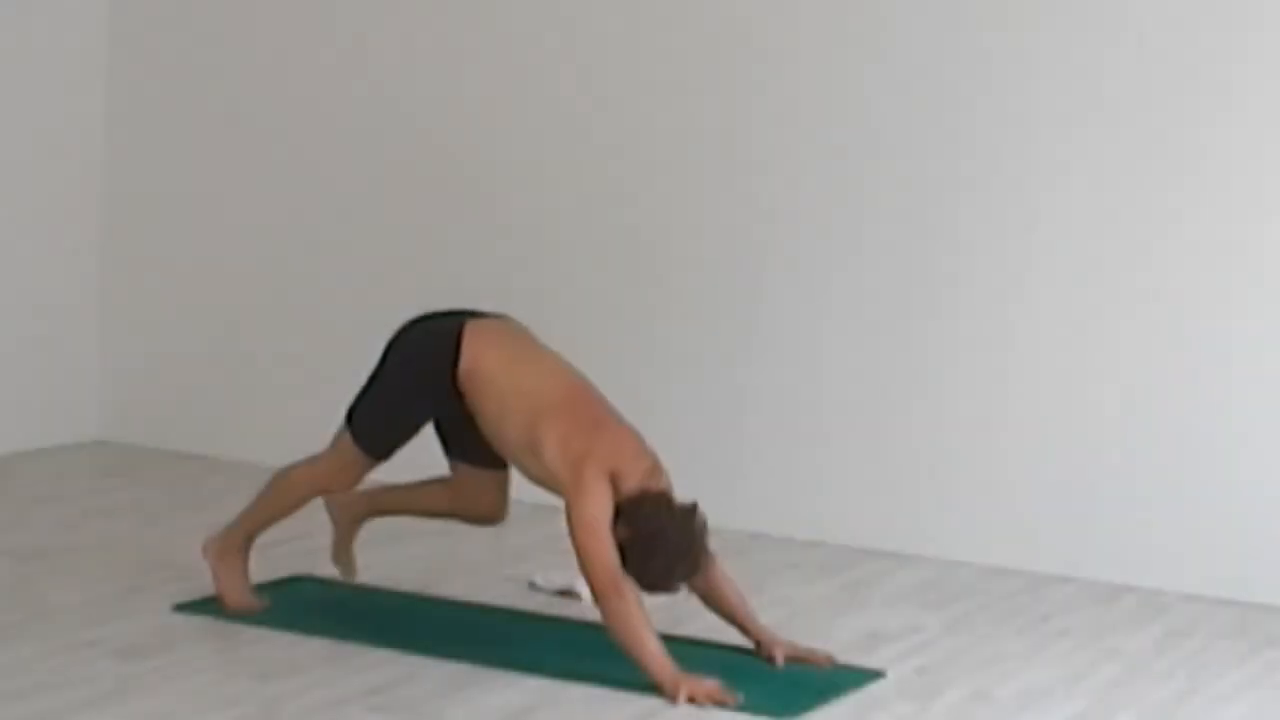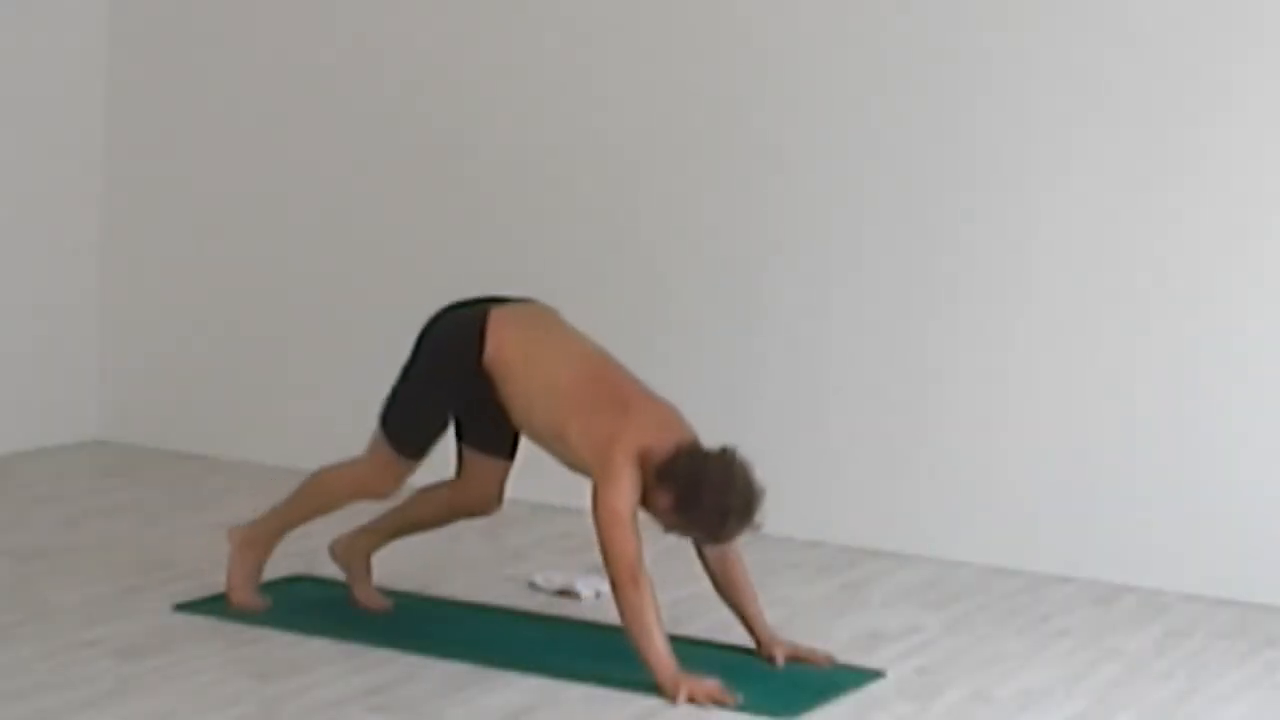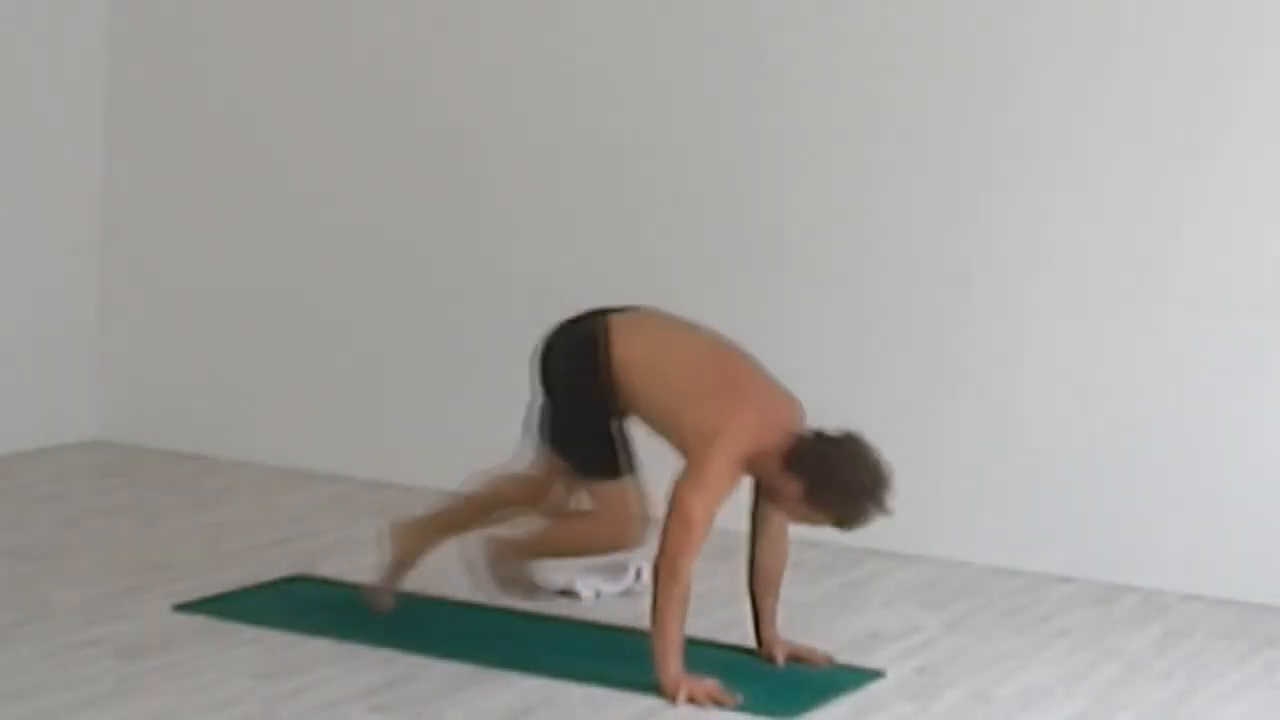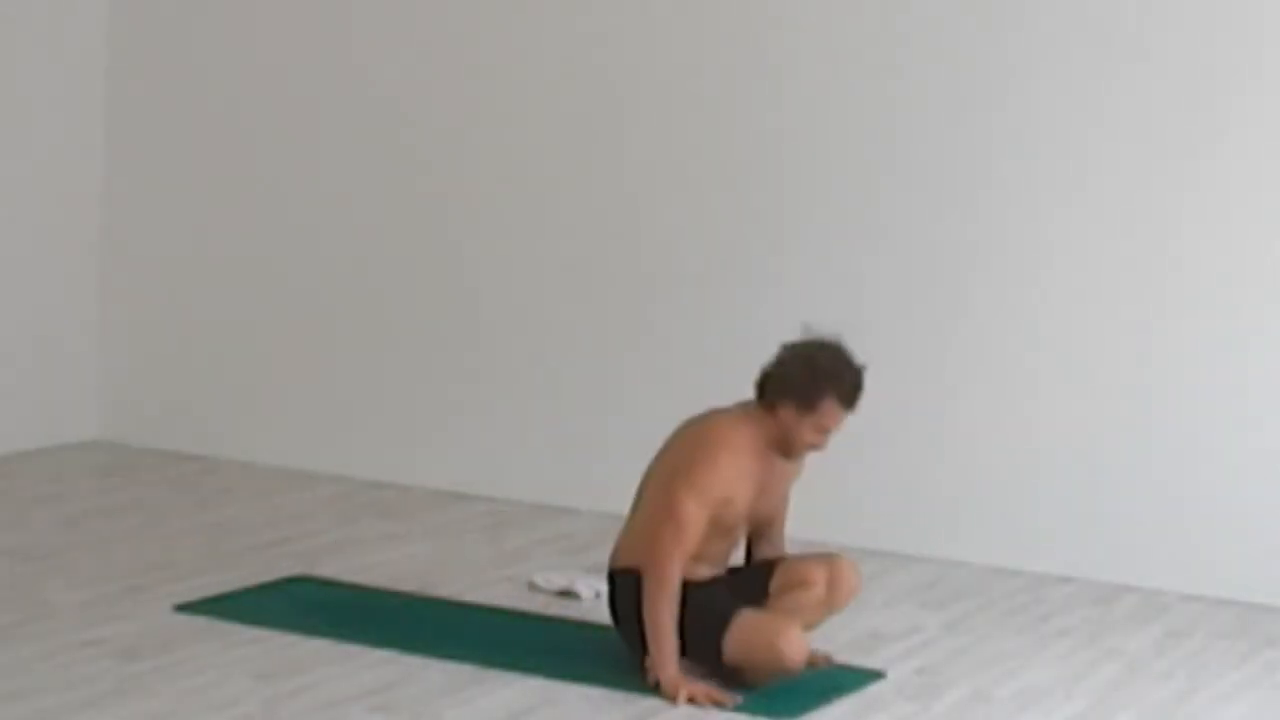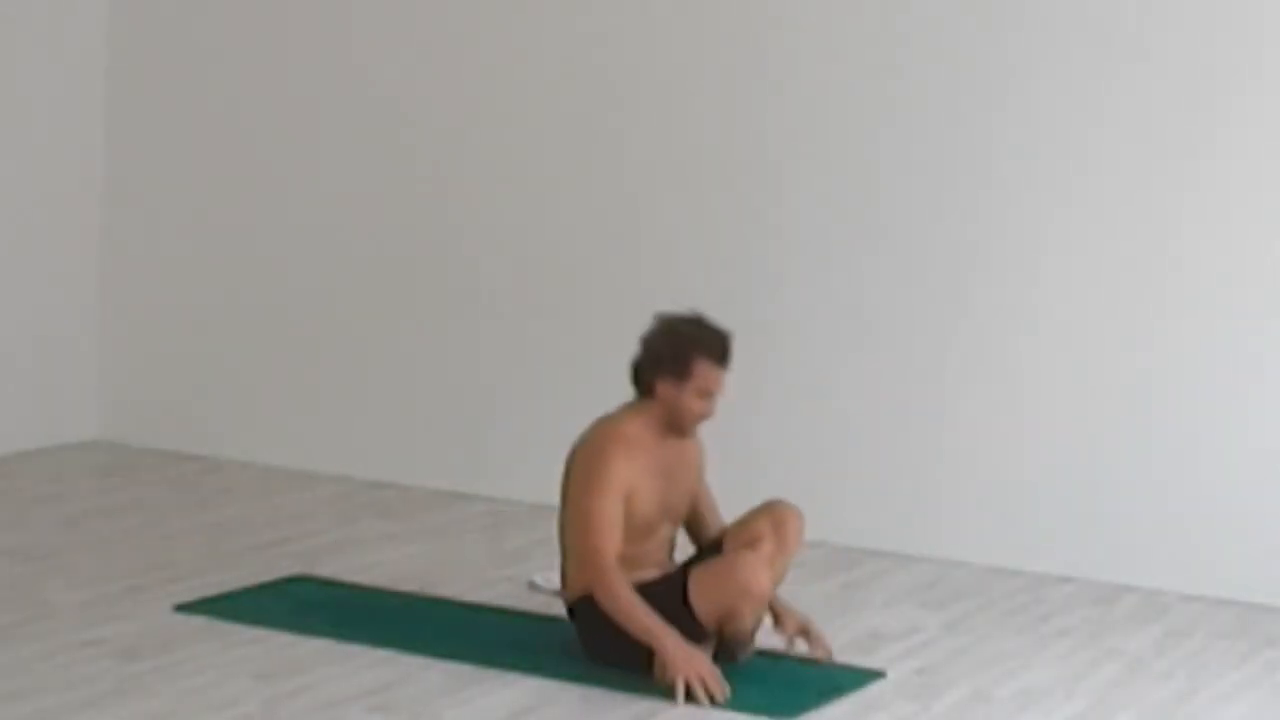
dt=0.7s
person 1, frame 1
left shoulder: (648, 476)
right shoulder: (591, 480)
left elbow: (699, 559)
right elbow: (609, 590)
left wrist: (763, 636)
right wrist: (671, 678)
left hip: (481, 348)
right hip: (438, 352)
left knee: (485, 506)
right knee: (341, 467)
left ankle: (357, 510)
right ankle: (230, 545)
person 1, frame 2
left shoulder: (681, 447)
right shoulder: (622, 462)
left elbow: (718, 547)
right elbow: (628, 577)
left wrist: (765, 635)
right wrist: (671, 677)
left hip: (510, 332)
right hip: (465, 341)
left knee: (480, 495)
right knee: (381, 475)
left ankle: (358, 547)
right ankle: (255, 538)
person 1, frame 3
left shoulder: (789, 430)
right shoulder: (730, 450)
left elbow: (770, 537)
right elbow: (675, 560)
left wrist: (768, 636)
right wrist: (671, 675)
left hip: (606, 344)
right hip: (581, 356)
left knee: (545, 486)
right knee: (623, 526)
left ankle: (418, 536)
right ankle: (512, 553)
person 1, frame 4
left shoulder: (785, 445)
right shoulder: (718, 452)
left elbow: (766, 539)
right elbow: (662, 566)
right wrist: (669, 674)
left hip: (710, 585)
right hip: (645, 593)
left knee: (840, 579)
right knee: (785, 652)
right ankle: (689, 660)
person 1, frame 5
left shoulder: (685, 444)
right shoulder: (612, 452)
left elbow: (713, 539)
right elbow: (601, 571)
left wrist: (774, 607)
right wrist: (671, 646)
left hip: (664, 596)
right hip: (613, 624)
left knee: (782, 520)
right knee: (746, 570)
left ankle: (707, 645)
right ankle: (710, 655)
